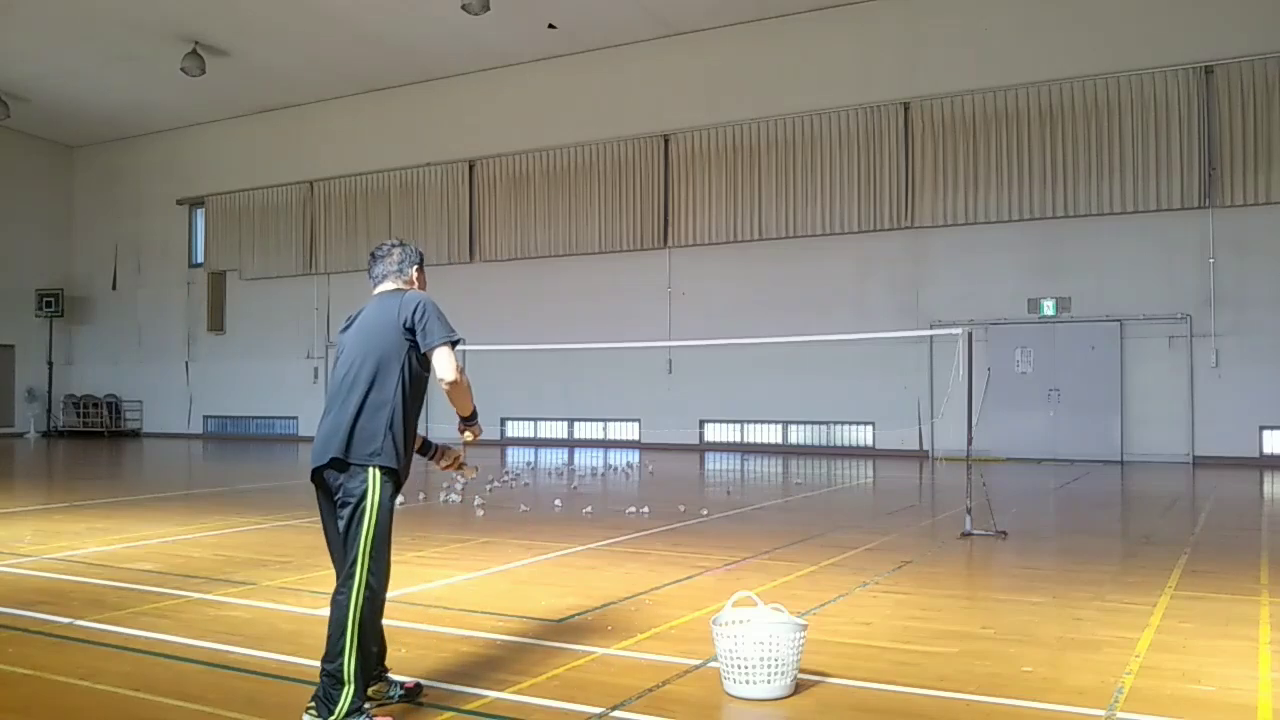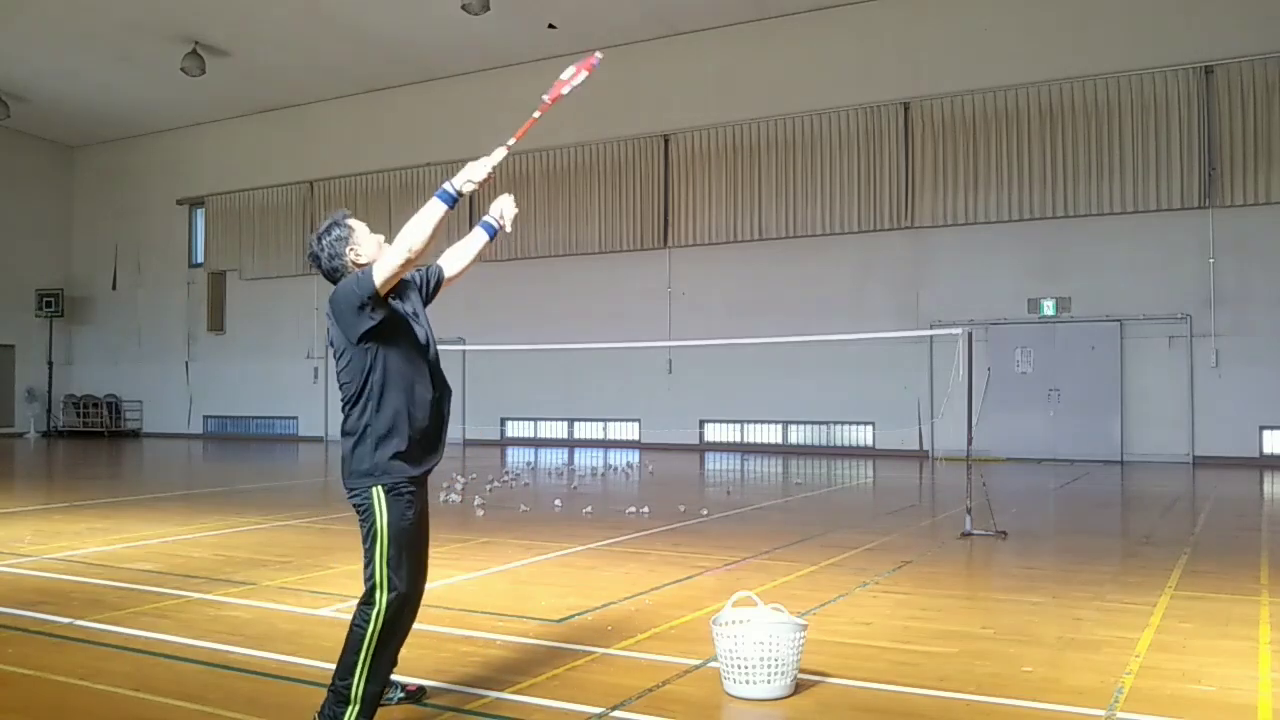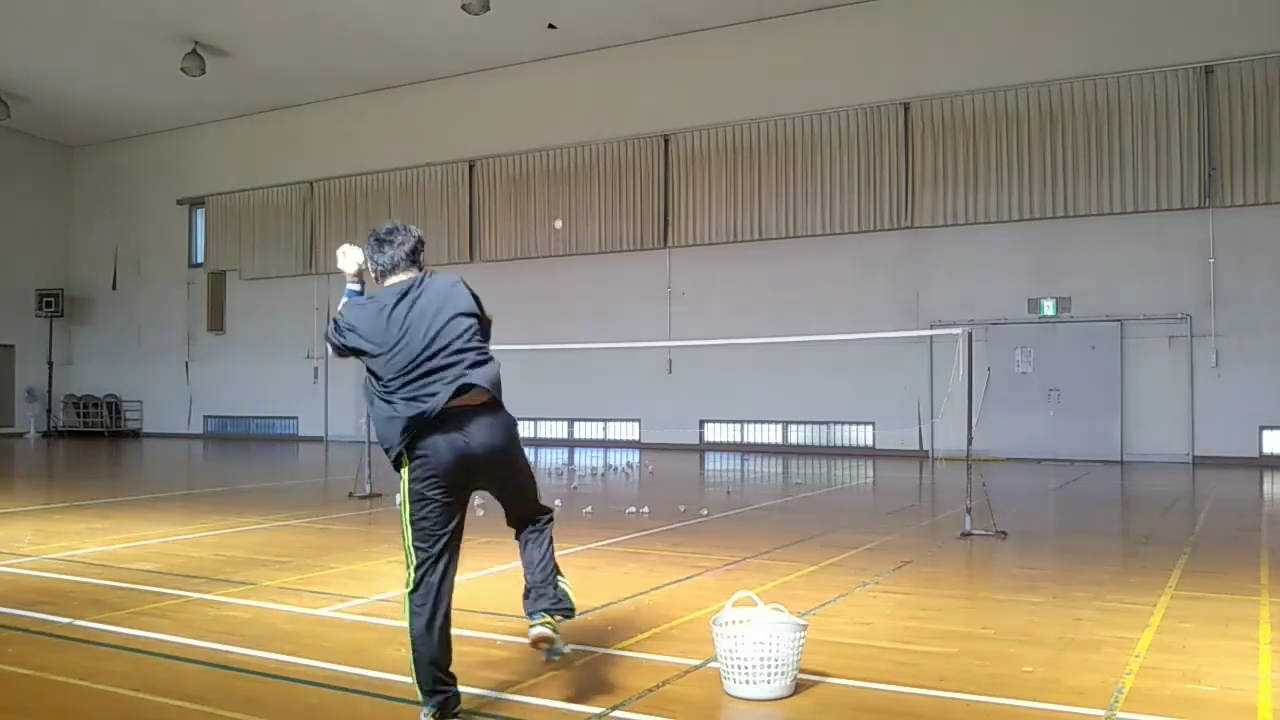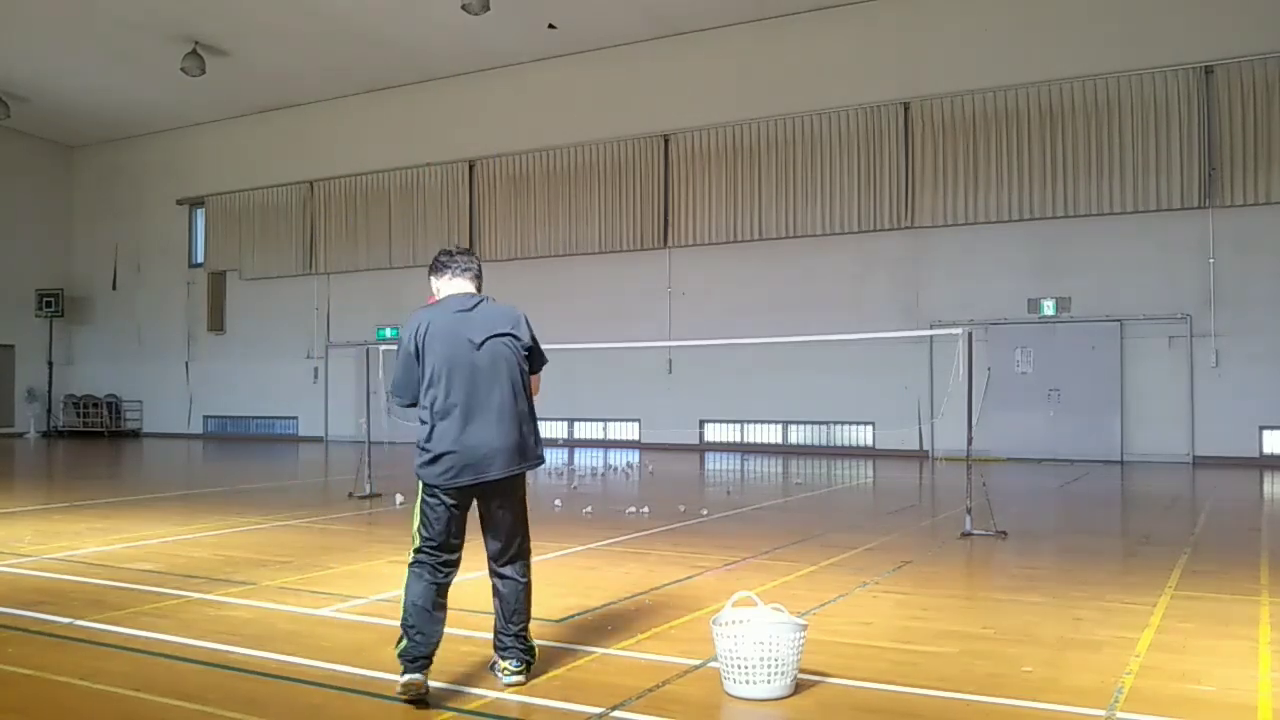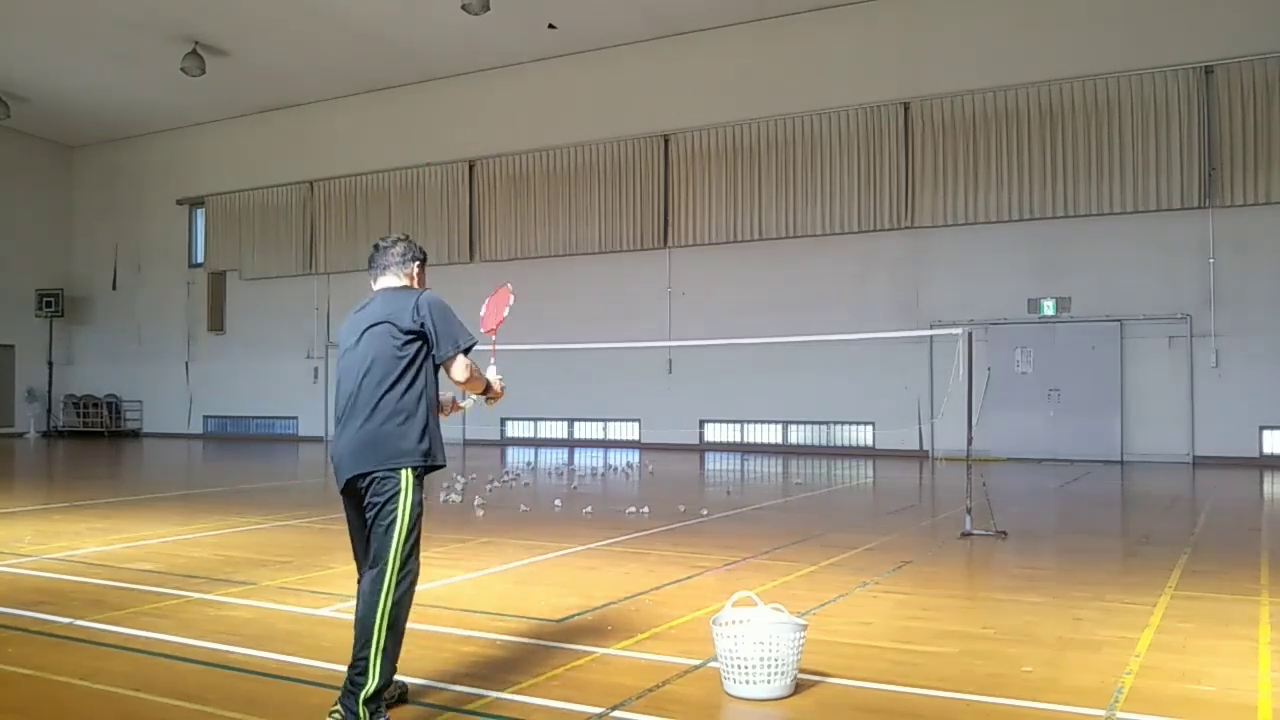
dt=1s
person 1, frame 1
left shoulder: (357, 321)
right shoulder: (416, 304)
right elbow: (449, 374)
left wrist: (429, 448)
right wrist: (469, 422)
left hip: (333, 459)
right hip: (363, 462)
left knee: (361, 576)
right knee: (361, 579)
left ankle: (370, 679)
person 1, frame 2
left shoulder: (401, 292)
right shoulder: (354, 295)
left elbow: (445, 265)
right elbow: (402, 256)
left wrist: (491, 225)
right wrist: (452, 190)
left hip: (408, 469)
right hip: (381, 472)
left knee: (407, 585)
right knee: (389, 591)
person 1, frame 3
left shoulder: (359, 316)
right shoulder: (452, 288)
left elbow: (342, 333)
right elbow: (483, 334)
left wrist: (350, 283)
left hip: (427, 448)
right hip: (488, 427)
left knee: (428, 574)
right knee: (531, 519)
right ankle: (545, 608)
person 1, frame 4
left shoulder: (421, 323)
right shoulder: (514, 319)
left elbow: (408, 398)
right elbow: (533, 386)
left hip: (444, 460)
right hip: (506, 457)
left knee: (431, 562)
right knee: (510, 561)
left ankle: (414, 661)
right ankle: (514, 657)
person 1, frame 5
left shoulder: (354, 321)
right shoulder: (424, 304)
right elbow: (461, 372)
left wrist: (433, 405)
right wrist: (489, 388)
left hip: (352, 458)
right hip: (393, 460)
left knee: (377, 574)
right knee: (389, 577)
